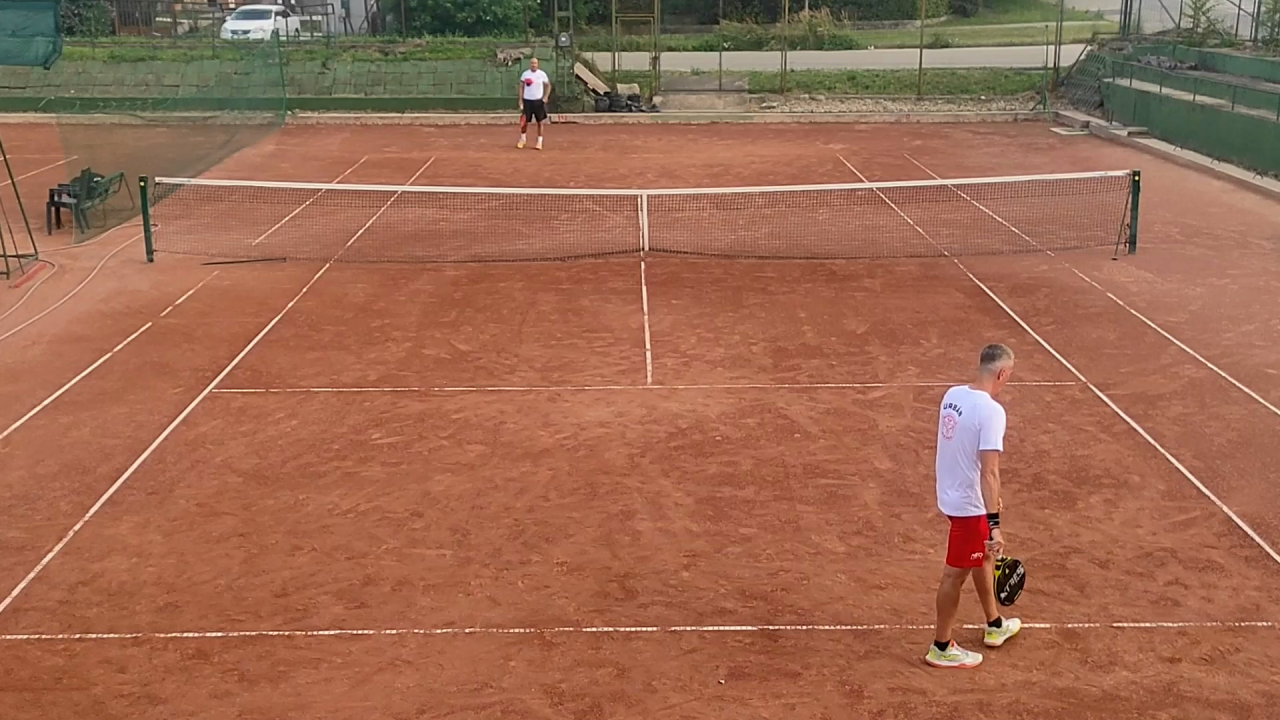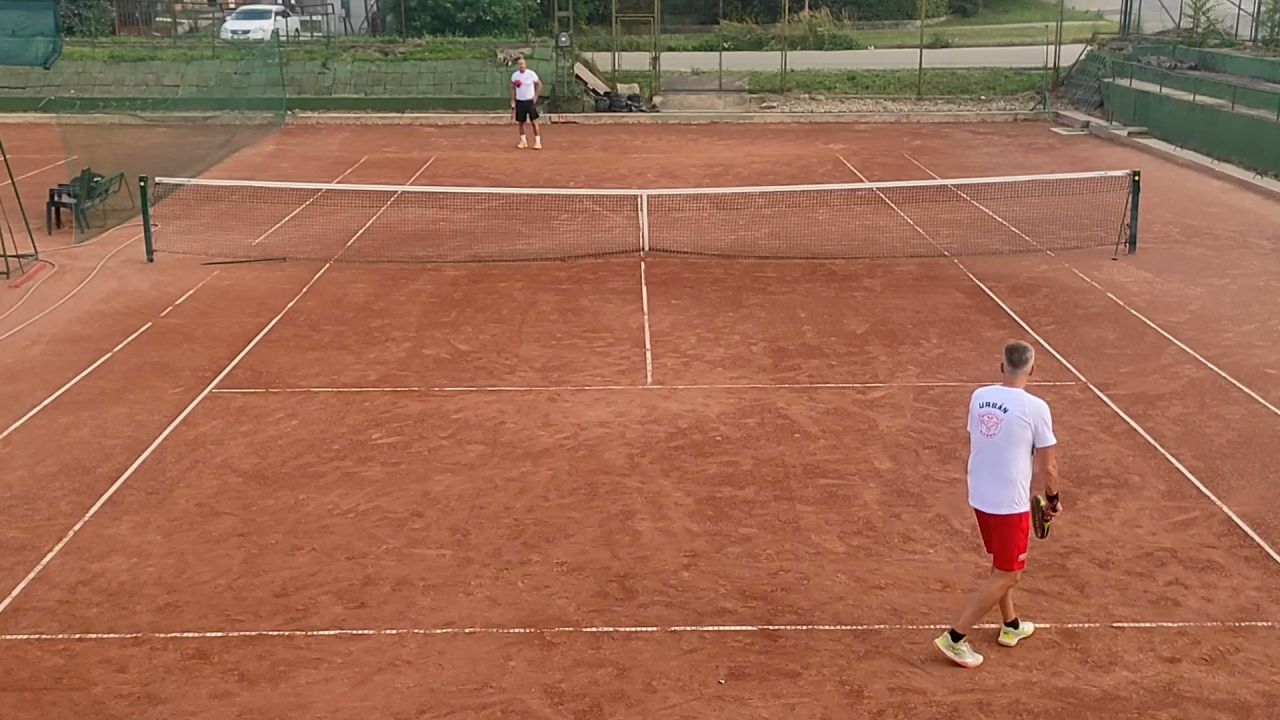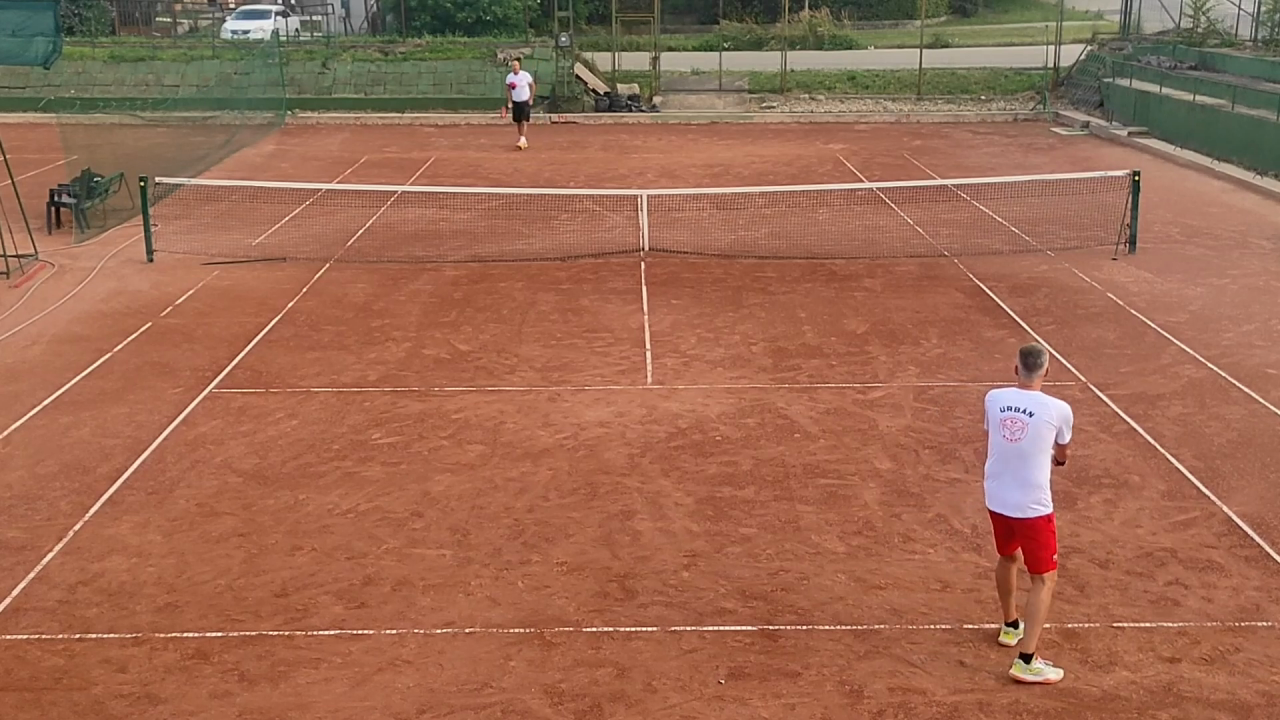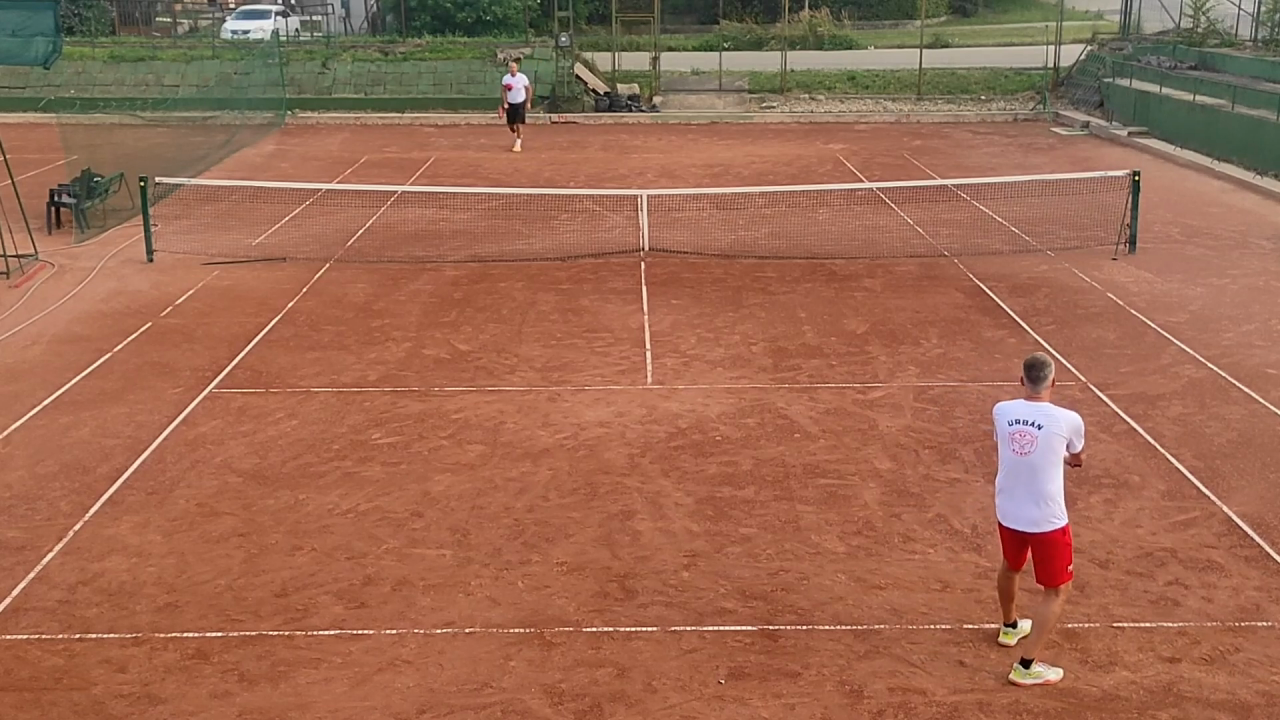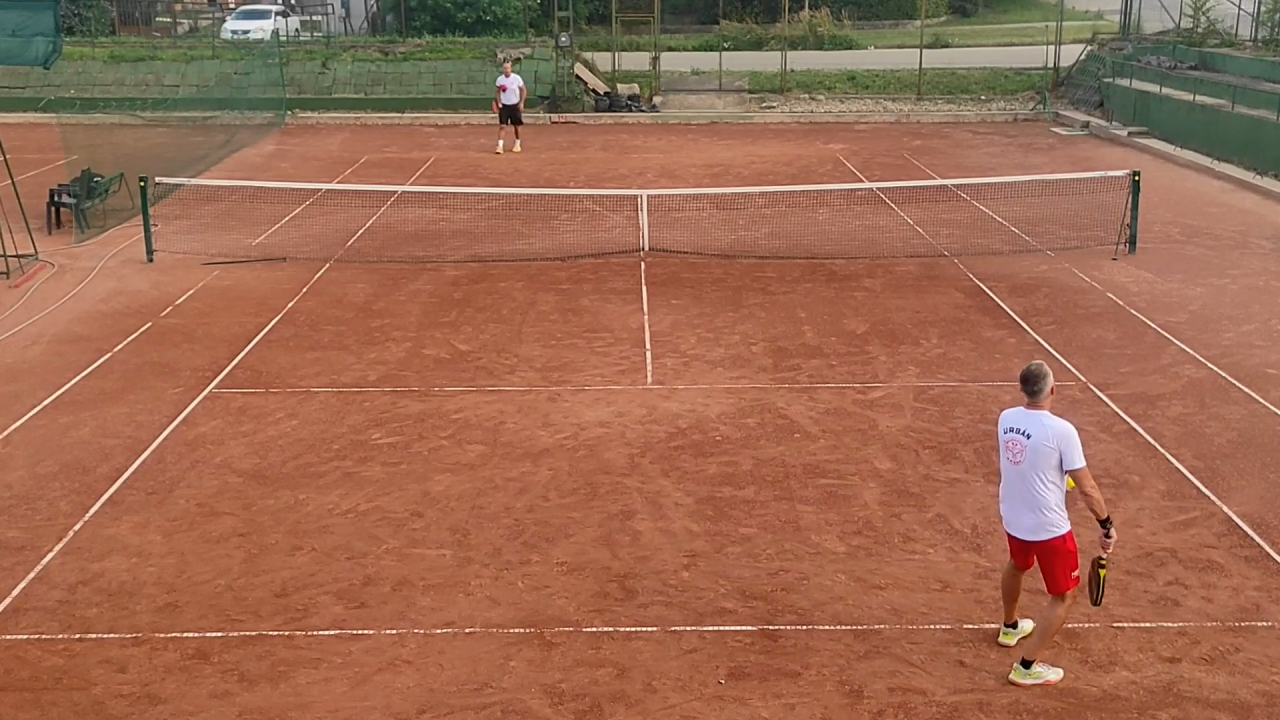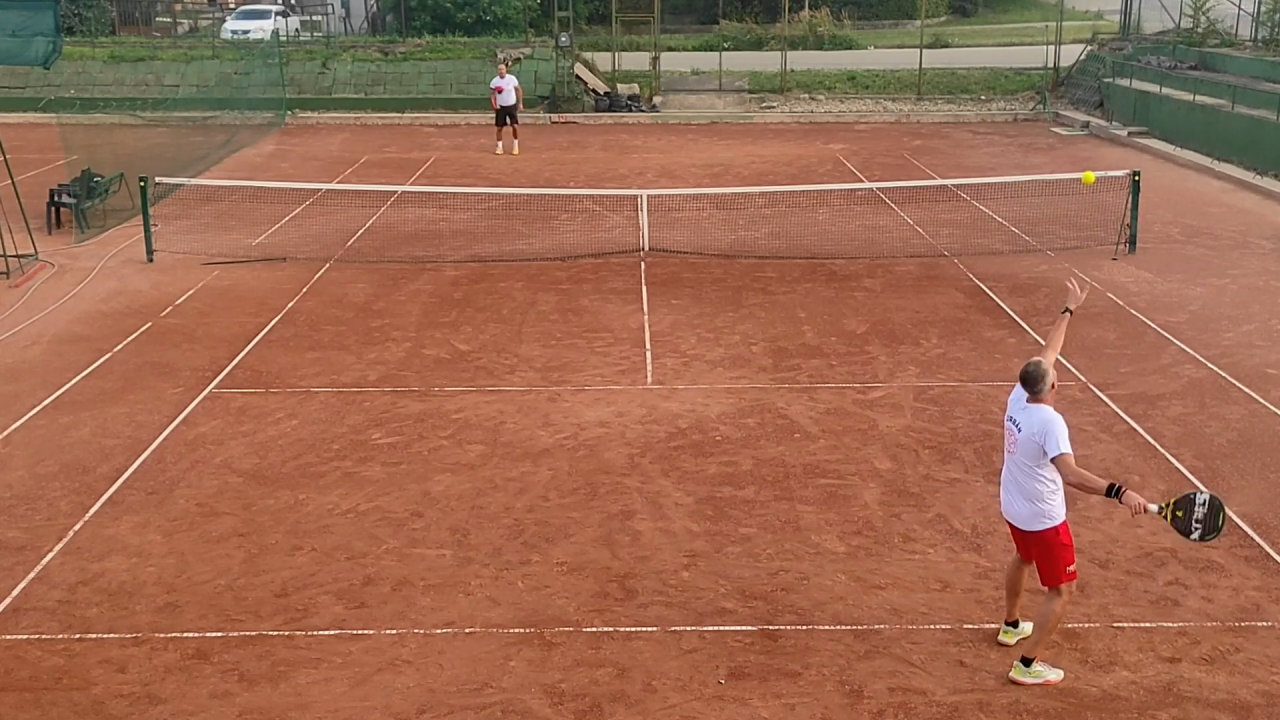
dt=0.4s
person 1, frame 1
left shoulder: (952, 395)
right shoulder: (990, 411)
right elbow: (988, 472)
right wrist: (995, 523)
left hip: (952, 495)
right hip: (970, 505)
left knee: (982, 557)
right knee: (957, 572)
left ankle: (996, 625)
right ankle: (941, 647)
person 1, frame 2
left shoulder: (979, 397)
right shoulder: (1036, 408)
right elbow: (1047, 467)
right wrist: (1053, 499)
left hip: (979, 496)
right hip: (1009, 503)
left knee: (1003, 561)
right knee: (1006, 576)
left ankle: (1011, 625)
right ankle: (954, 636)
person 1, frame 3
left shoulder: (993, 399)
right shoulder: (1059, 410)
right elbow: (1061, 453)
left hip: (996, 500)
right hip: (1033, 506)
left knee: (1007, 558)
right knee: (1044, 580)
left ankle: (1010, 626)
right ankle: (1026, 660)
person 1, frame 4
left shoulder: (1001, 411)
right shoulder: (1068, 420)
right elbow: (1077, 459)
left hip: (1007, 514)
right hip: (1048, 520)
left knee: (1010, 567)
right knee: (1057, 591)
left ankle: (1010, 626)
right ankle: (1025, 666)
person 1, frame 5
left shoulder: (1007, 419)
right shoulder: (1062, 432)
right elbow: (1086, 487)
right wrist: (1107, 525)
left hip: (1012, 521)
right hip: (1049, 528)
left knee: (1016, 566)
right knee: (1064, 596)
left ankle: (1010, 627)
right ankle: (1026, 667)
person 1, frame 6
left shoulder: (1017, 399)
right shoulder: (1050, 422)
left elbow: (1048, 352)
right elbow: (1071, 474)
left wrist: (1068, 309)
right wrist: (1119, 492)
left hip: (1013, 508)
right hip: (1043, 518)
left knee: (1023, 558)
right knee: (1060, 592)
left ankle: (1011, 625)
right ankle: (1027, 665)
